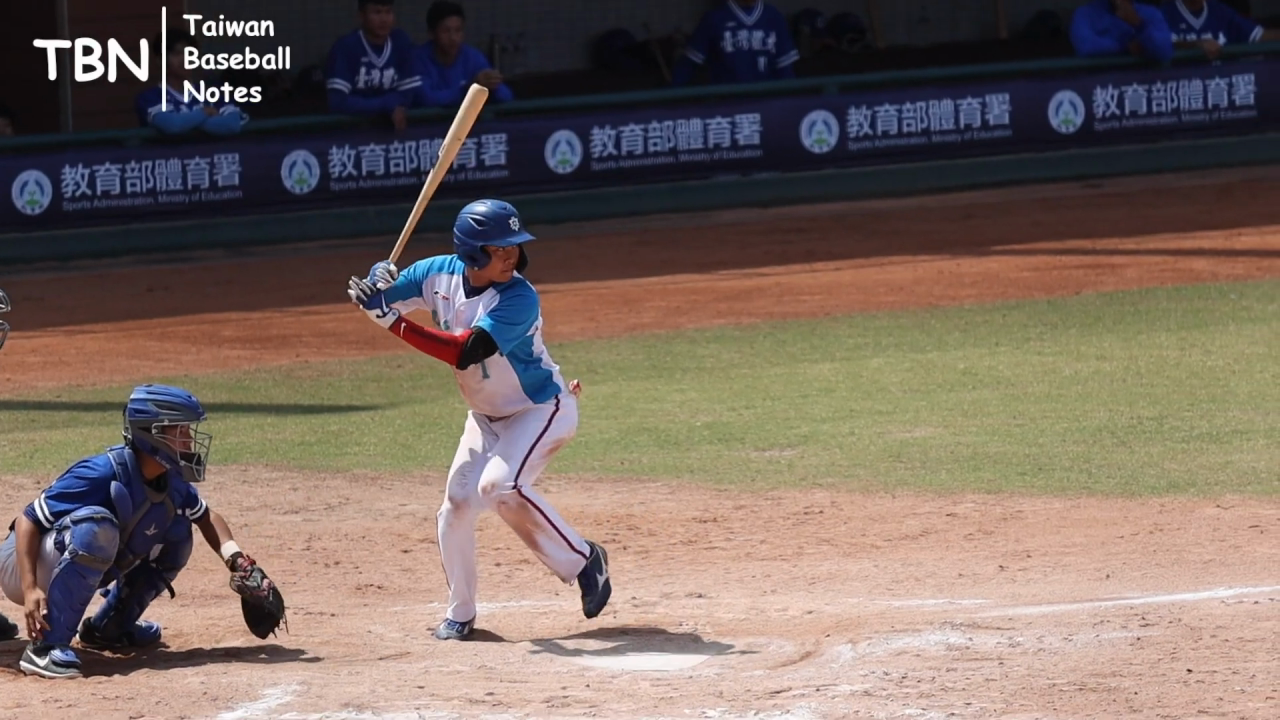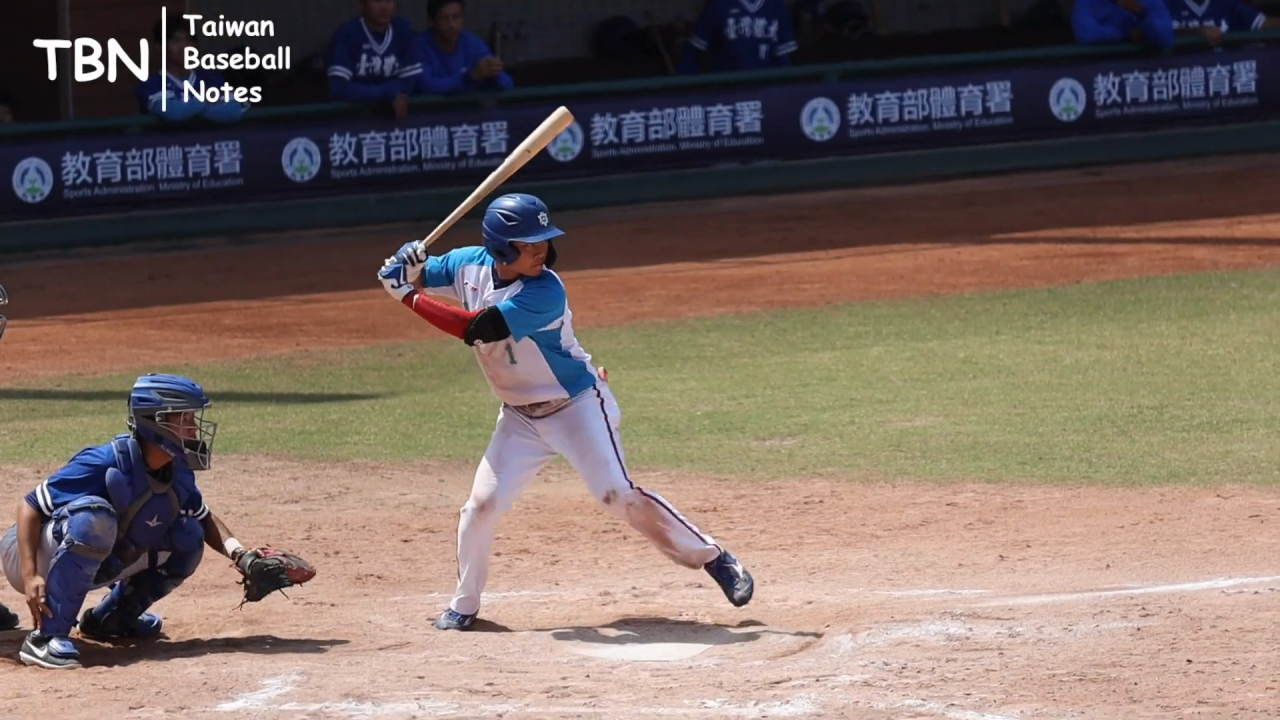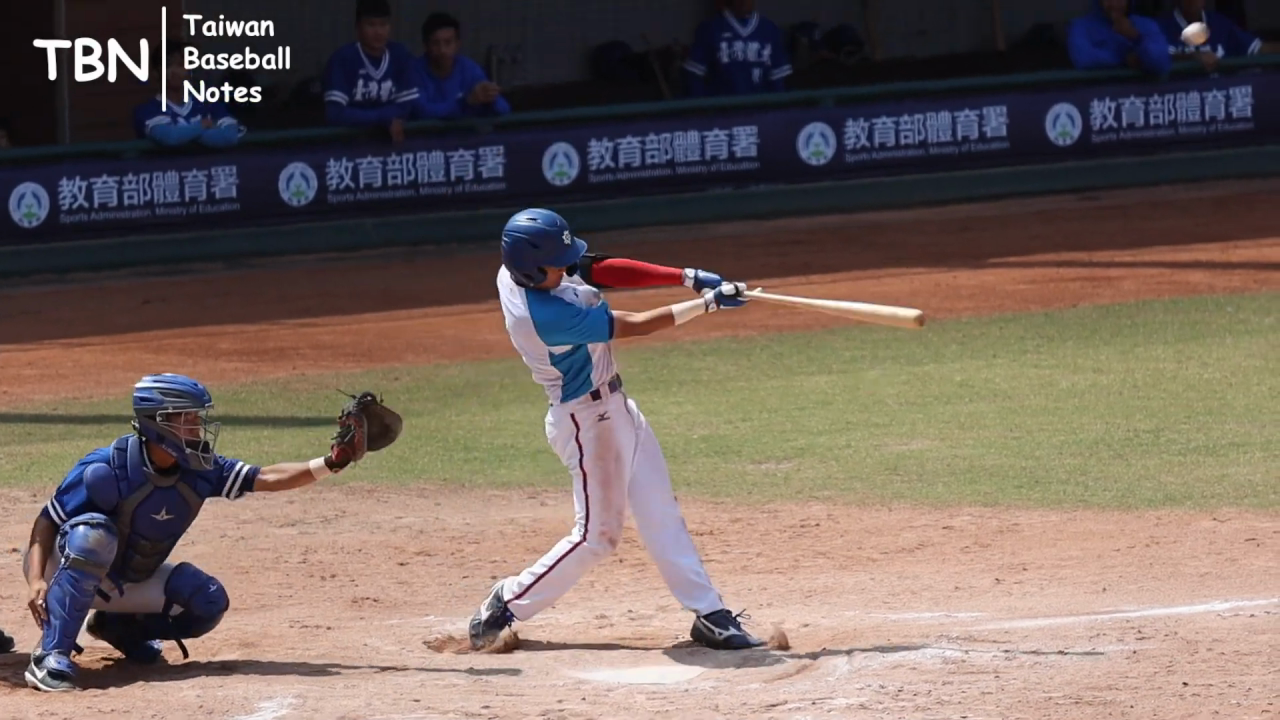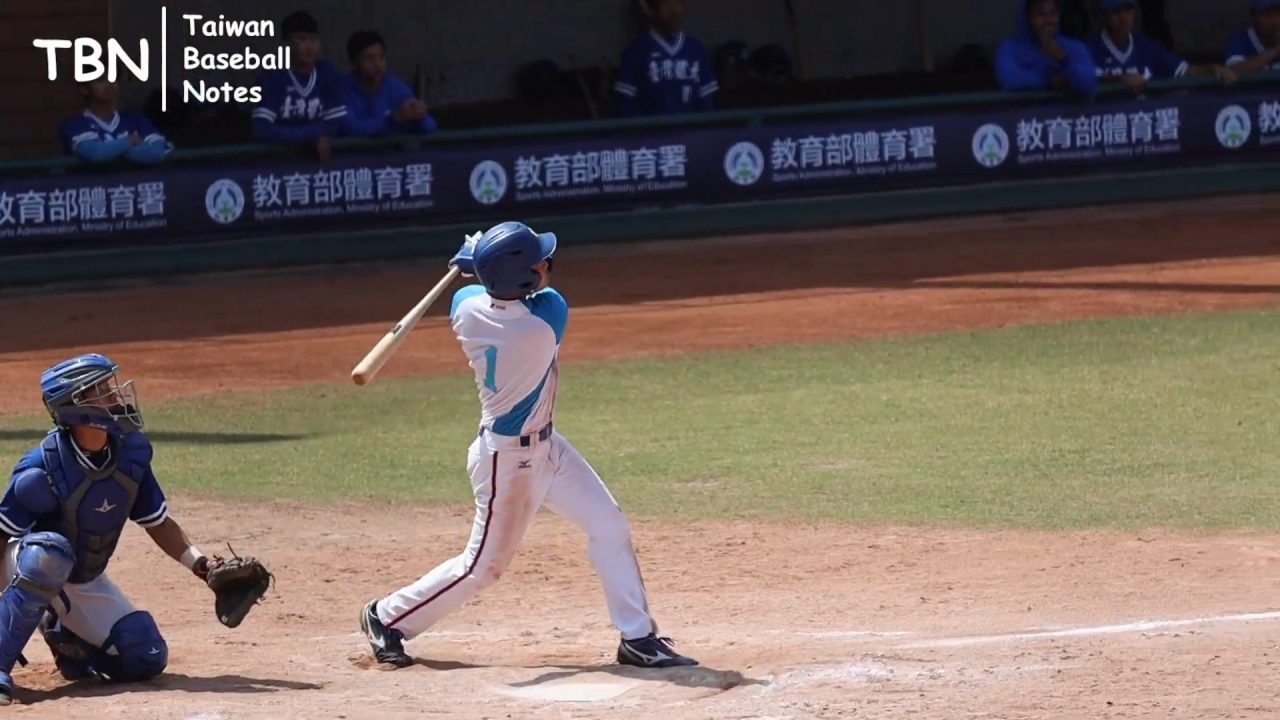
dt=0.3s
person 1, frame 1
left shoulder: (519, 300)
right shoulder: (436, 275)
left elbow: (464, 352)
right elbow: (362, 297)
left wrist: (395, 323)
right wrist: (370, 284)
left hip: (543, 408)
right hip: (487, 416)
left knee: (499, 489)
right knee: (456, 508)
left ankle: (579, 560)
right ankle: (460, 613)
person 1, frame 2
left shoulder: (545, 292)
right shoulder: (467, 263)
left elbow: (477, 328)
right elbow: (405, 279)
left wrist: (409, 297)
right wrist: (404, 267)
left hip: (578, 403)
right hip: (521, 416)
left knee: (618, 493)
right knee: (482, 505)
left ankle: (710, 556)
right ankle: (464, 604)
person 1, frame 3
left shoulder: (517, 270)
right shoulder: (550, 316)
left elbow: (604, 270)
right elbow: (627, 328)
left wrist: (692, 278)
right wrist: (696, 307)
left hip: (610, 407)
right hip: (586, 420)
left knee: (661, 510)
right knee: (597, 534)
left ankle: (709, 614)
right ankle: (504, 603)
person 1, frame 4
left shoulder: (466, 303)
right shoulder: (548, 315)
right wrist: (482, 260)
left hip: (543, 443)
right hip: (512, 457)
left knee: (609, 525)
right knee: (484, 564)
right ankle: (386, 617)
person 2, frame 1
left shoulder: (173, 481)
right shoulder: (102, 476)
left elbow: (205, 516)
right elbow: (27, 522)
left wrist: (235, 558)
right wrist: (30, 588)
left hip: (81, 573)
left knee: (176, 532)
right knee: (97, 527)
left ankle: (110, 626)
right ankle: (46, 647)
person 2, frame 2
left shoulder: (178, 473)
right shoulder: (105, 465)
left elbow: (204, 521)
right elbow: (29, 508)
left wrist: (237, 552)
right wrist: (30, 575)
left hip: (93, 566)
right hip: (35, 558)
left knee: (187, 538)
right knee: (94, 516)
left ankle: (111, 617)
right ankle: (45, 637)
person 2, frame 3
left shoulder: (198, 469)
right shoulder: (106, 468)
left elbow: (264, 480)
right elbow: (46, 522)
left wrist: (328, 464)
right wrist: (37, 580)
left hip: (134, 581)
right hip: (74, 571)
left knee: (208, 604)
right knee: (93, 533)
left ankle: (118, 627)
right ankle: (51, 655)
person 2, frame 4
left shoulder: (129, 453)
right shoulder: (41, 469)
left elbow: (157, 523)
left wrist: (200, 564)
left hip: (85, 584)
left knee: (147, 659)
right knee: (50, 551)
left ankle: (66, 638)
